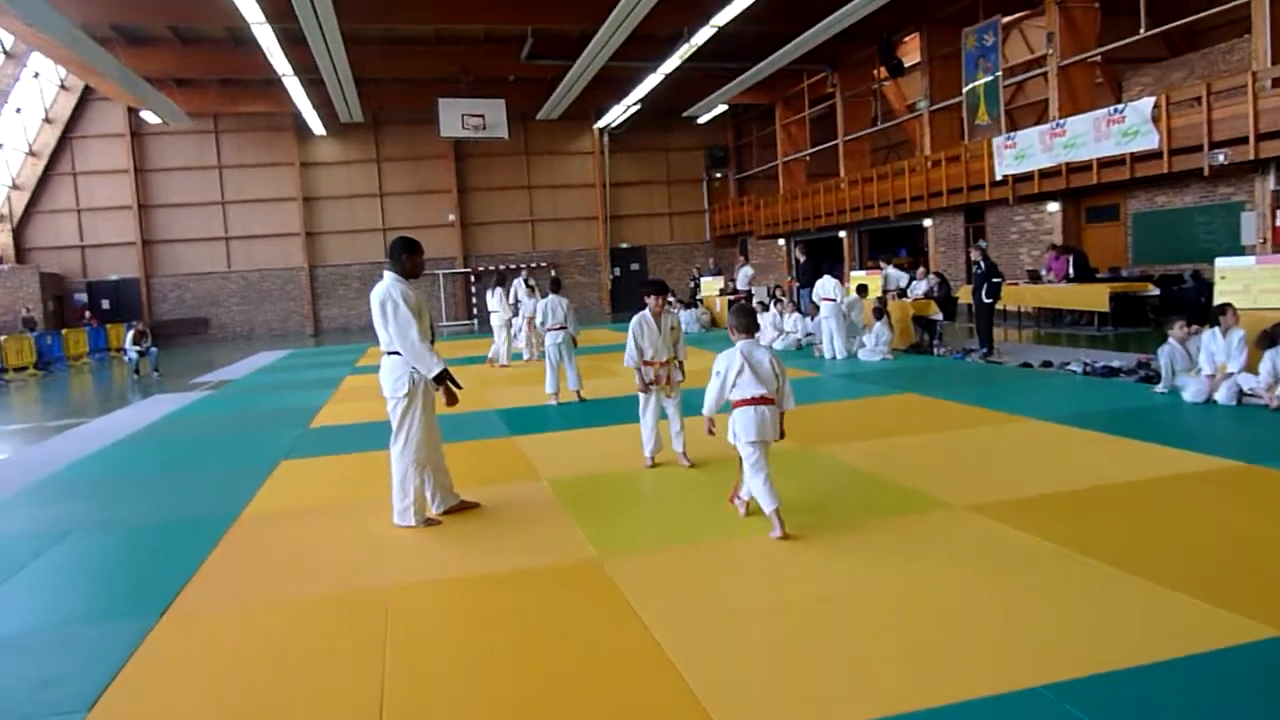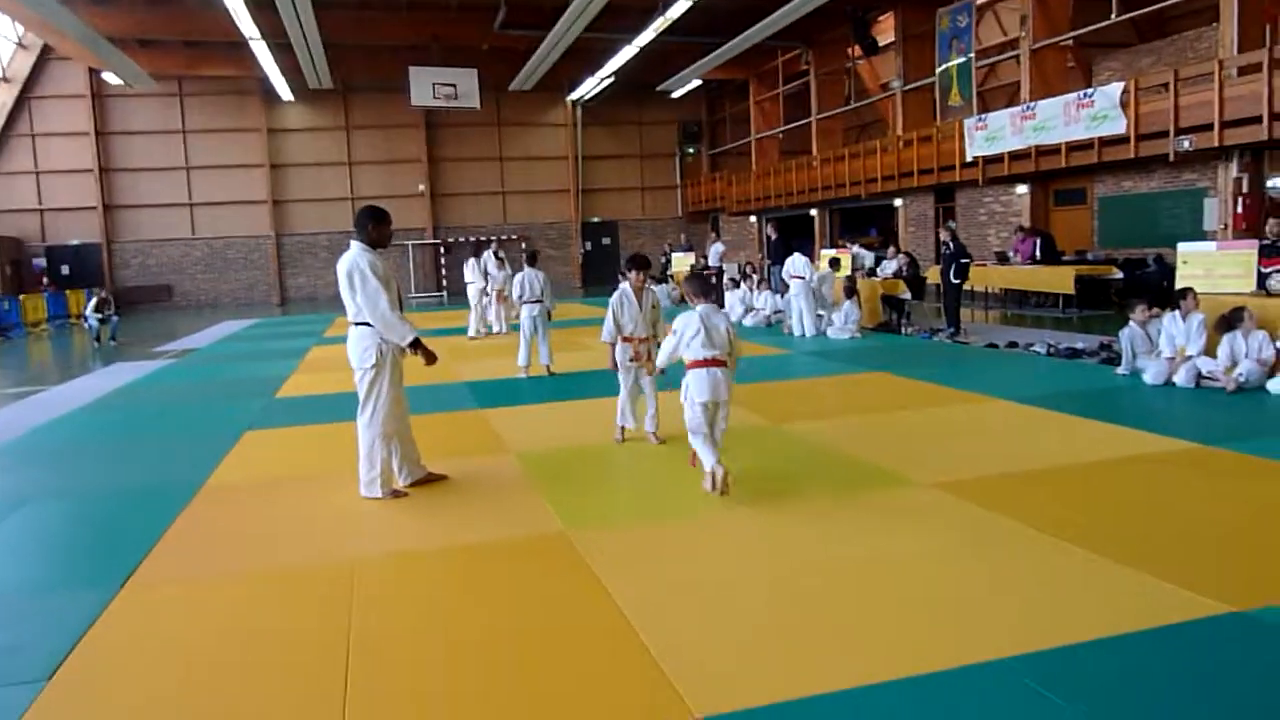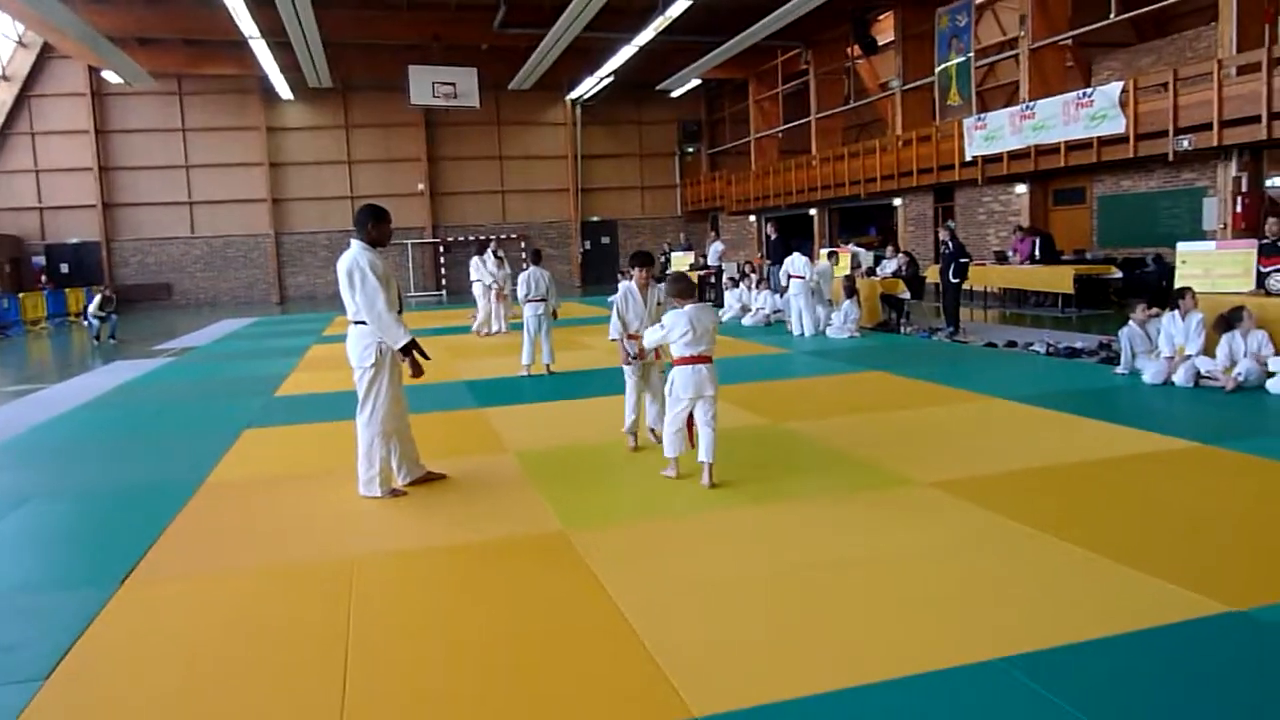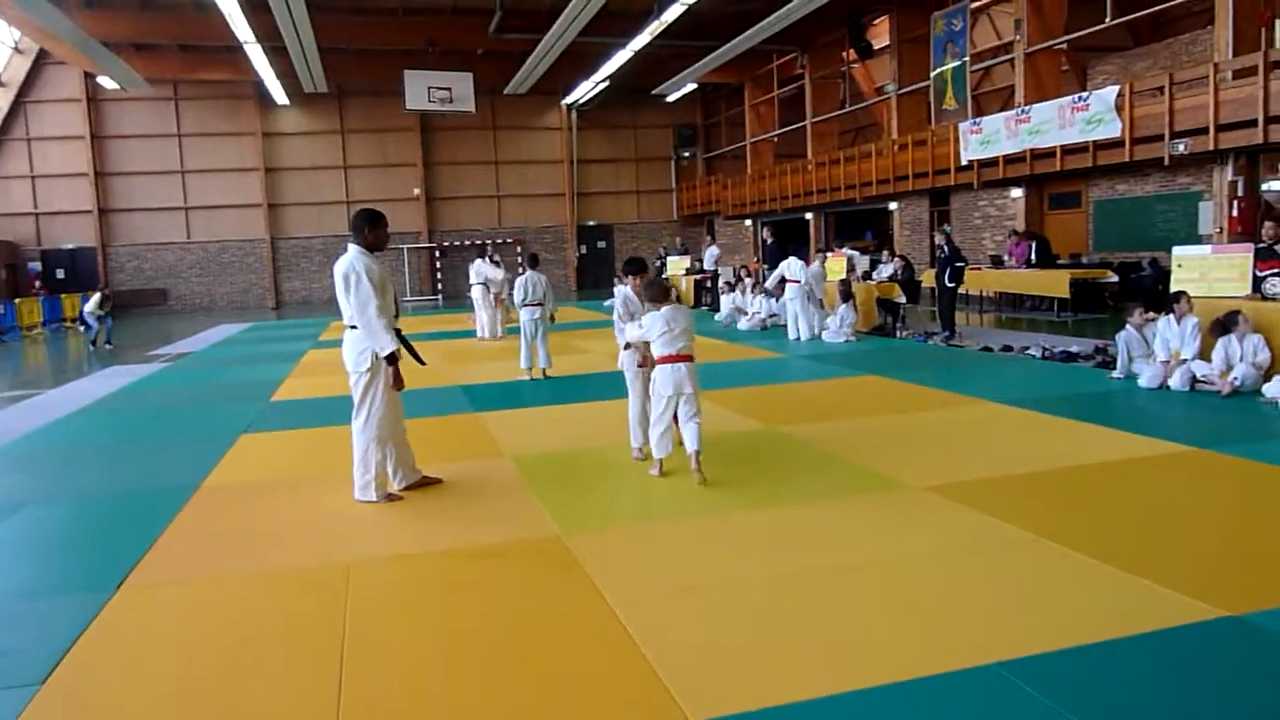
dt=0.2s
person 1, frame 1
left shoulder: (392, 288)
right shoulder: (394, 292)
right elbow: (413, 341)
left wrist: (435, 376)
right wrist: (444, 380)
left hip: (410, 371)
right hip: (406, 374)
left knee: (427, 440)
right knee: (409, 444)
left ankle: (444, 500)
right ankle: (409, 513)
person 1, frame 2
left shoulder: (359, 258)
right shoulder: (362, 261)
right elbow: (383, 310)
left wrist: (406, 342)
right wrist: (418, 345)
left hip: (378, 341)
right hip: (374, 344)
left knee: (395, 412)
right knee: (377, 415)
left ankle: (411, 472)
right ankle: (375, 485)
person 1, frame 3
left shoulder: (360, 257)
right shoulder: (362, 260)
right elbow: (379, 311)
left wrist: (401, 345)
right wrist: (408, 352)
left hip: (378, 341)
right hip: (374, 344)
left knee: (395, 411)
right knee: (376, 414)
left ankle: (410, 471)
right ankle: (374, 484)
person 1, frame 4
left shoulder: (358, 261)
right shoulder: (359, 265)
right elbow: (371, 317)
left wrist: (391, 354)
right wrist: (392, 361)
left hip: (373, 346)
right hip: (369, 348)
left knee: (391, 416)
right knee: (372, 419)
left ankle: (407, 476)
right ankle: (370, 489)
person 2, frame 1
left shoulder: (726, 358)
right shoulder: (768, 354)
left elbow: (715, 391)
right elbow: (783, 392)
left wrist: (708, 419)
right wrist: (781, 423)
left hip: (745, 415)
right hip: (768, 414)
left knee: (758, 470)
right knee: (752, 463)
left ankle: (778, 524)
right ankle: (743, 501)
person 2, frame 2
left shoulder: (685, 320)
right shoulder: (724, 318)
left elbow: (669, 348)
right elbow: (734, 353)
left wrist: (658, 367)
left hip: (697, 377)
right hip: (722, 375)
left knee: (697, 431)
right knee: (716, 429)
left ankle: (718, 469)
right ankle: (711, 476)
person 2, frame 3
left shoulder: (674, 318)
right shoulder: (711, 313)
left elbow: (651, 339)
left wrist: (645, 336)
left hip: (683, 373)
right hip: (706, 371)
left knee: (674, 422)
right knee: (706, 424)
left ankle: (673, 466)
right ankle: (707, 472)
person 2, frame 4
left shoulder: (652, 319)
right shoulder: (687, 313)
left elbow: (631, 335)
left wrist: (630, 327)
left hip: (664, 372)
right hip: (686, 369)
left knee: (660, 420)
right knee: (690, 419)
left ankle: (658, 465)
right ankle: (695, 461)
person 3, frame 1
left shoulder: (672, 318)
right shoulder: (639, 321)
left elbow: (678, 344)
right elbow: (633, 351)
left wrist: (681, 368)
right wrist: (639, 378)
left hip: (669, 371)
right hip: (648, 372)
left knee: (675, 412)
right knee: (649, 415)
left ankle: (681, 452)
right ankle: (650, 454)
person 3, frame 2
left shoulder: (652, 295)
right shoulder: (619, 296)
left elbow: (657, 323)
right elbow: (611, 325)
right wrist: (612, 355)
left hip: (647, 348)
right hip: (627, 349)
left knee: (651, 391)
right knee: (628, 390)
left ankle: (651, 430)
right ankle: (621, 426)
person 3, frame 3
left shoulder: (657, 291)
right shoulder: (625, 292)
left elbow: (662, 319)
right elbow: (616, 322)
right wrist: (622, 349)
left hip: (653, 346)
right hip: (632, 346)
left knee: (656, 389)
right knee: (633, 388)
left ankle: (653, 427)
right ankle: (631, 431)
person 3, frame 4
right shoulder: (623, 299)
right elbow: (621, 330)
right wrist: (639, 346)
right hip: (633, 354)
left knee: (652, 397)
right knee: (637, 399)
left ankle: (650, 435)
right ankle: (637, 445)
